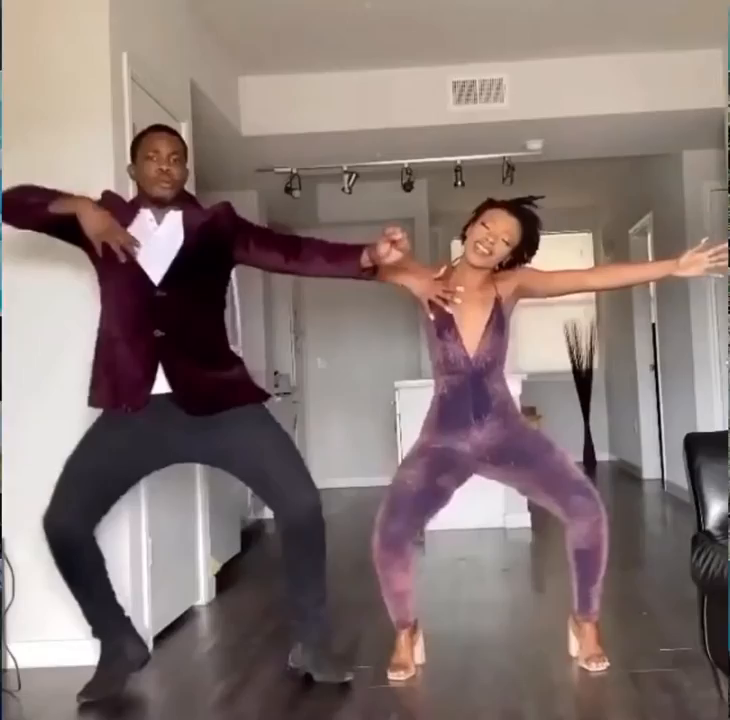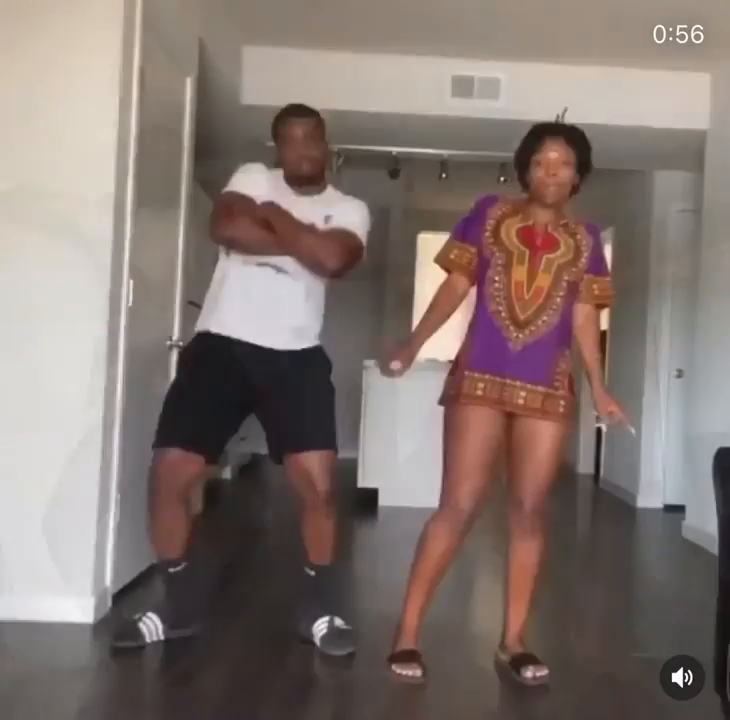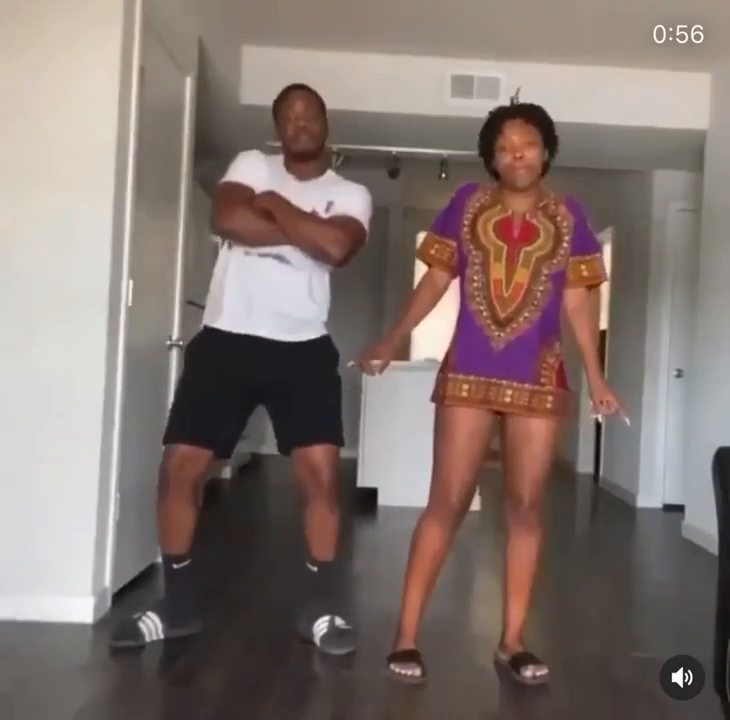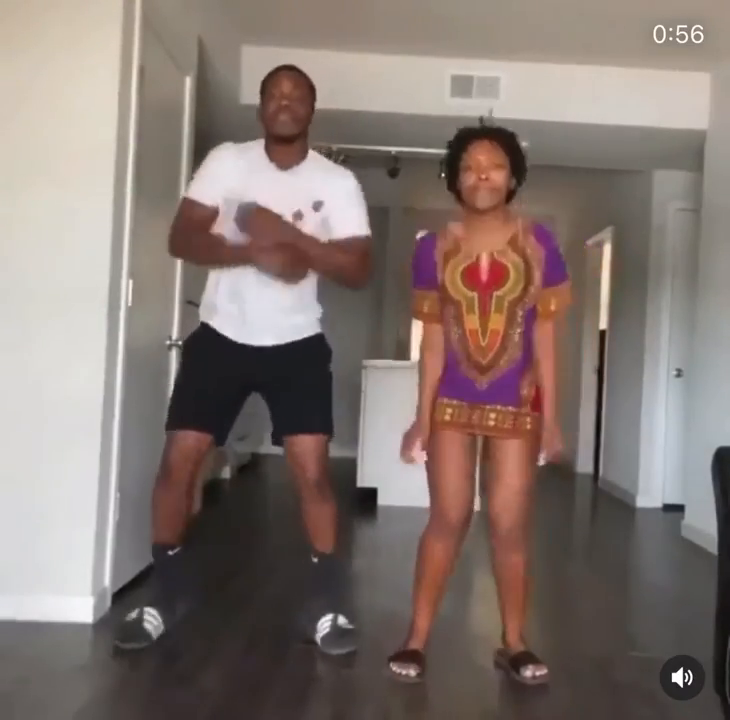
dt=0.5s
person 1, frame 1
left shoulder: (215, 225)
right shoulder: (104, 221)
left elbow: (289, 253)
left wrist: (367, 258)
right wrist: (78, 206)
left hip: (218, 400)
right hip: (133, 407)
left knee: (301, 505)
right knee: (64, 522)
left ankle: (310, 641)
right ankle: (120, 643)
person 1, frame 2
left shoulder: (349, 208)
right shoulder: (250, 178)
left elbow: (334, 259)
right elbow: (227, 227)
left wrist: (277, 218)
right wrist: (303, 243)
left hip: (293, 362)
right hip: (221, 347)
left knee: (318, 485)
right knee: (169, 474)
left ankle: (319, 609)
right ankle: (175, 606)
person 1, frame 3
left shoulder: (351, 194)
right shoulder: (251, 165)
left elbow: (337, 248)
right elbow: (227, 220)
left wrist: (275, 205)
right wrist: (303, 231)
left hip: (302, 348)
right hip: (226, 339)
left knee: (321, 474)
right knee: (179, 467)
left ankle: (321, 608)
right ankle: (179, 603)
person 1, frame 4
left shoulder: (338, 182)
right shoulder: (227, 160)
left elbow: (356, 269)
right elbow: (182, 239)
left wrist: (289, 238)
right wrist: (258, 253)
left hip: (295, 344)
right hip: (222, 337)
left knee: (311, 471)
right knee: (178, 460)
left ankle: (326, 605)
right ankle: (167, 592)
person 2, frame 1
left shoulder: (510, 285)
left elbow: (590, 278)
left wrist: (674, 267)
left hip: (504, 432)
right hip: (442, 440)
left knee: (586, 510)
right knee: (390, 534)
left ankle: (585, 624)
right ankle: (406, 634)
person 2, frame 2
left shoulder: (584, 238)
right shoulder: (488, 216)
left elbow: (584, 318)
right elbow: (455, 287)
left wrist: (599, 388)
right wrist: (411, 347)
left hip: (547, 390)
right hip: (480, 380)
left knee: (530, 513)
right knee: (458, 507)
left ankle: (513, 642)
right ankle: (406, 633)
person 2, frame 3
left shoulder: (567, 216)
right shoulder: (467, 204)
left elbow: (577, 301)
right elbow: (435, 281)
left wrist: (595, 376)
right wrist: (392, 343)
left hip: (537, 380)
right hip: (468, 374)
left knee: (525, 507)
right knee: (447, 502)
left ankle: (512, 640)
right ankle: (406, 635)
person 2, frame 4
left shoulder: (538, 243)
right shoulder: (434, 248)
left elbow: (544, 331)
right elbow: (433, 336)
left wrist: (550, 414)
right wrist: (421, 417)
left hip: (516, 404)
right hip: (451, 401)
left knee: (508, 528)
right knee: (450, 518)
left ankle: (513, 642)
right ankle: (415, 638)
